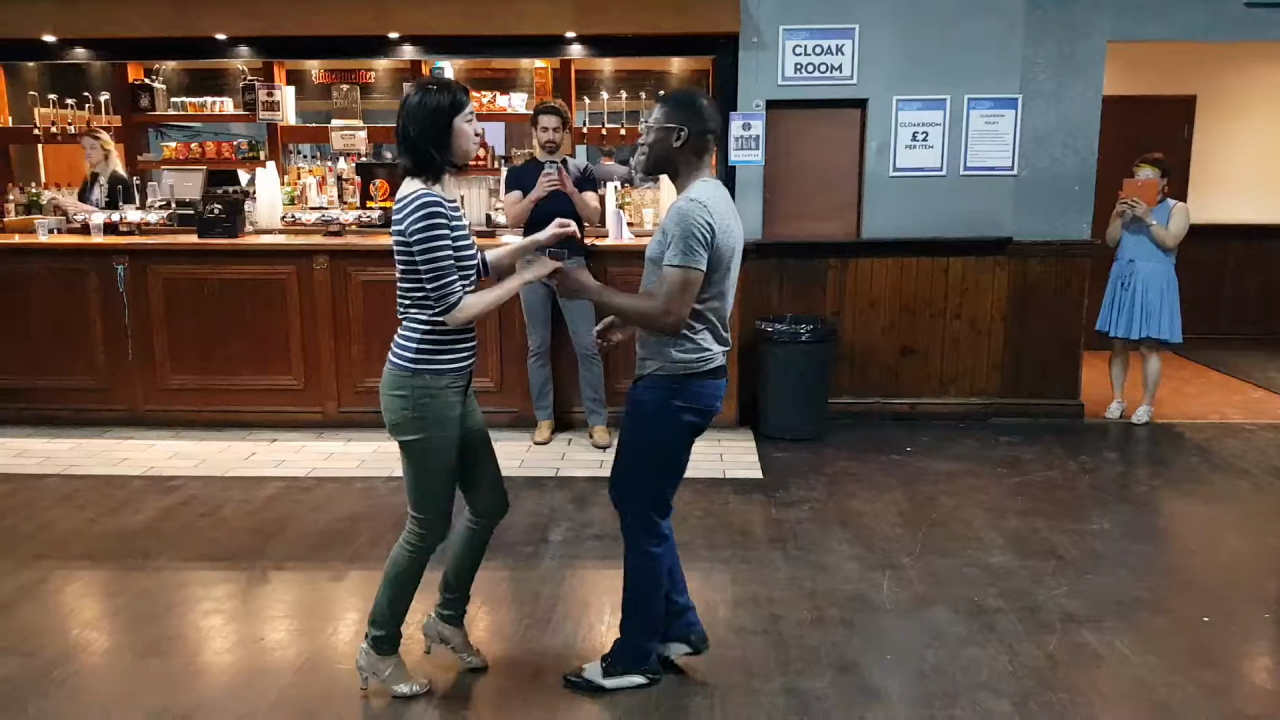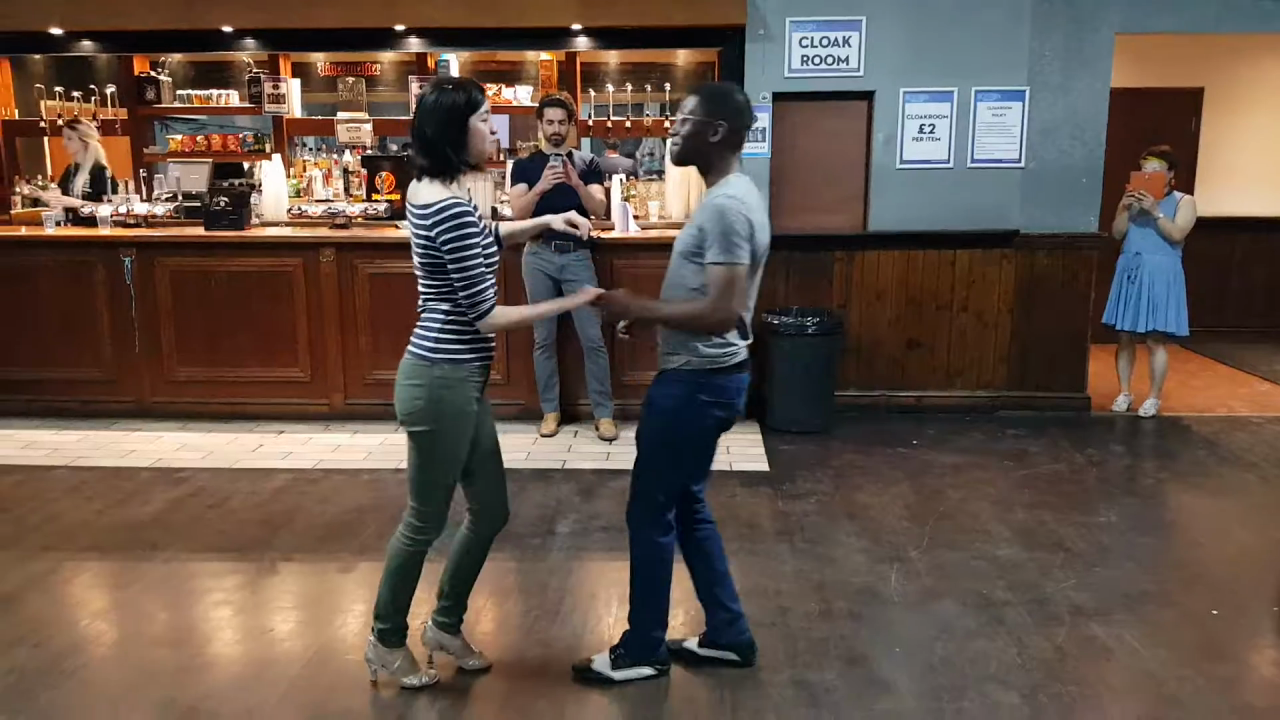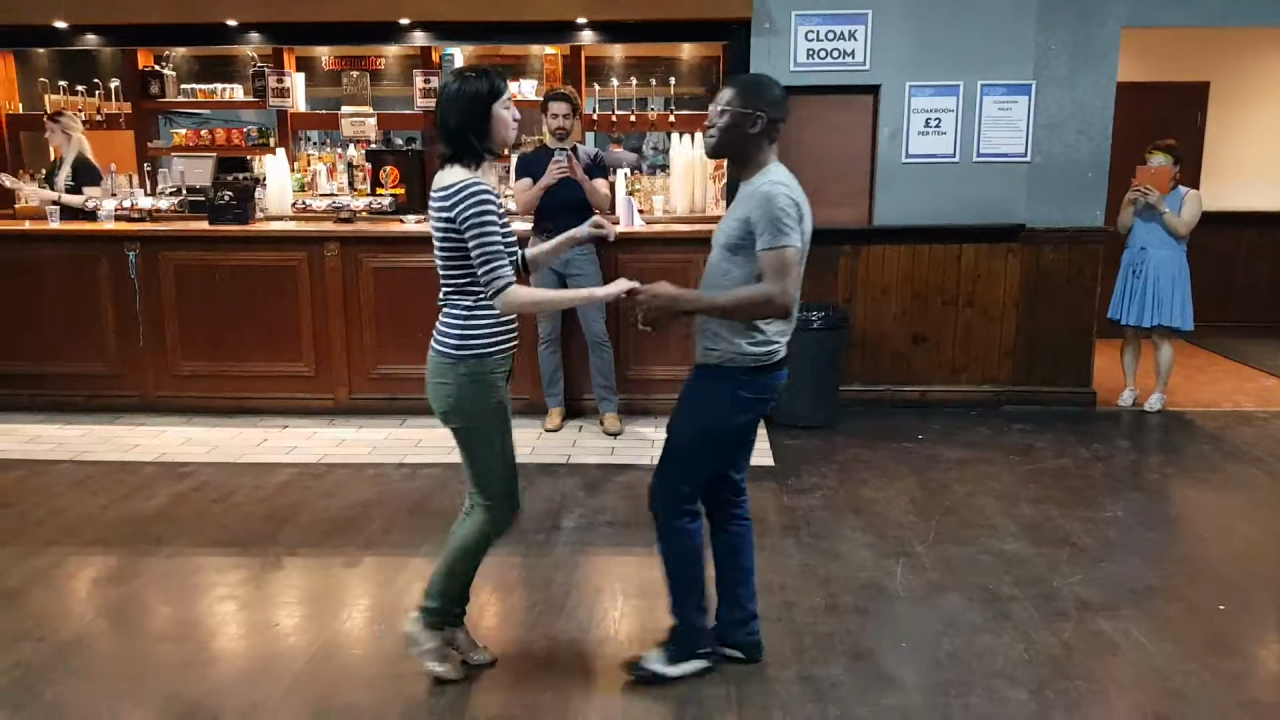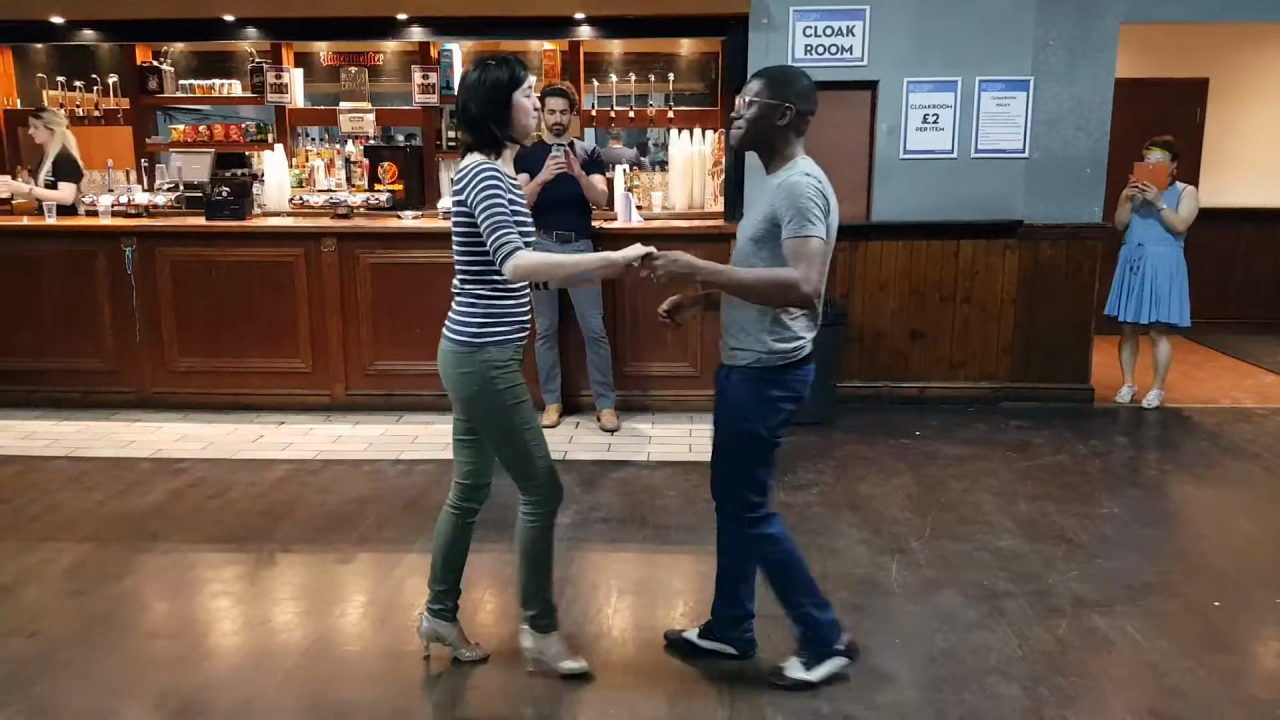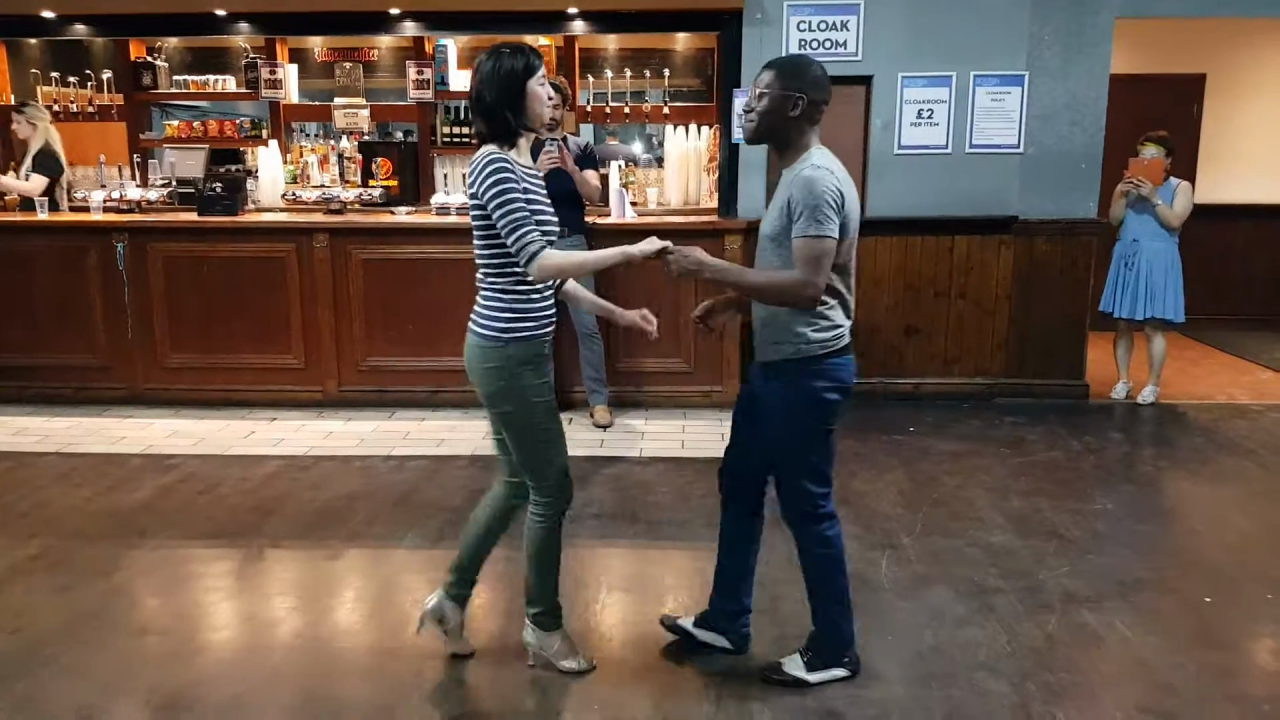
dt=0.2s
person 1, frame 1
left shoulder: (427, 197)
right shoulder: (428, 205)
left elbow: (471, 268)
right elbow: (454, 310)
left wrist: (534, 243)
right wrist: (526, 278)
left hip: (447, 383)
right hip: (424, 387)
left knee: (490, 503)
right knee: (429, 524)
left ankle: (448, 618)
right ankle: (378, 649)
person 1, frame 2
left shoulder: (430, 192)
right shoulder: (451, 207)
left elbow: (484, 240)
right elbow: (486, 316)
left wrist: (544, 222)
right wrist: (567, 303)
left hip: (459, 378)
right hip: (441, 379)
left knee: (491, 511)
right knee: (426, 519)
left ankle: (446, 624)
right ankle: (385, 641)
person 1, frame 3
left shoulder: (456, 182)
right shoulder: (472, 191)
left elbow: (508, 263)
right elbow: (503, 296)
left wrist: (575, 237)
right wrist: (597, 294)
left hip: (474, 365)
right hip: (466, 370)
left knee: (494, 500)
right knee: (494, 505)
left ankle: (448, 620)
right ankle: (429, 621)
person 1, frame 4
left shoulder: (497, 174)
right shoulder: (484, 175)
left elbow: (523, 264)
right elbow: (515, 266)
left wrist: (601, 263)
right wrist: (612, 259)
left hip: (479, 354)
right hip: (483, 359)
left knee: (469, 489)
right knee: (542, 491)
left ankle: (439, 614)
right ankle: (539, 629)
person 1, frame 5
left shoulder: (522, 166)
right shoulder: (496, 167)
left elbow: (544, 270)
right elbow: (539, 263)
left wrist: (614, 311)
right wrist: (631, 252)
left hip: (512, 349)
right hip: (510, 353)
left knee: (518, 483)
right knee: (551, 489)
left ankle: (451, 599)
right ankle: (543, 626)
person 2, frame 1
left shoulder: (691, 211)
right shoulder: (713, 201)
left elbow: (670, 314)
left wrist: (591, 289)
right wrist: (631, 320)
left hip: (673, 384)
right hip: (691, 378)
left knee: (643, 518)
right knee: (639, 501)
left ankle: (634, 659)
right ankle: (679, 627)
person 2, frame 2
left shoulder: (726, 206)
right shoulder: (732, 196)
left elbow: (720, 314)
left wrist: (636, 307)
right wrist: (651, 313)
left hip: (697, 382)
right hip: (706, 377)
left knee: (650, 513)
right knee: (685, 507)
left ankle: (642, 650)
right ankle: (728, 634)
person 2, frame 3
left shoulder: (772, 195)
right shoulder: (755, 190)
left elbow: (779, 298)
left wrist: (682, 301)
right wrist: (682, 301)
left hip: (735, 375)
right hip: (731, 370)
left knee: (672, 497)
right knee: (722, 497)
left ankle: (690, 641)
right ankle: (737, 632)
person 2, frame 4
left shoulder: (800, 185)
right shoulder: (778, 183)
left elbow: (801, 286)
left wrist: (702, 268)
right wrist: (703, 297)
left hip: (767, 373)
right hip: (750, 366)
left knee: (746, 506)
right knee: (739, 499)
left ankle: (824, 638)
right ankle: (729, 627)
person 2, frame 5
left shoulder: (816, 178)
right shoulder: (796, 174)
left elbow: (806, 286)
left wrist: (712, 267)
right wrist: (735, 300)
left hip: (807, 369)
right hip: (779, 364)
left knee: (806, 506)
right knee: (739, 486)
left ankle: (833, 649)
right ankle: (725, 621)
person 3, frame 1
left shoulder: (581, 170)
right shoulder: (519, 173)
left elbow: (594, 216)
right elbow: (513, 219)
left wrist: (571, 191)
right wrist: (536, 194)
left hip: (572, 263)
left knee: (587, 346)
right knee: (538, 346)
left ankle: (598, 420)
right ankle: (544, 418)
person 3, frame 2
left shoulder: (587, 163)
right shoulder: (525, 165)
left elbow: (599, 209)
right elbow: (518, 212)
left wrist: (577, 184)
right wrist: (541, 187)
left hip: (578, 256)
right hip: (539, 256)
left knee: (593, 338)
right knee: (544, 339)
left ankle: (604, 412)
right ankle: (550, 410)
person 3, frame 3
left shoulder: (592, 157)
right shoulder: (529, 159)
left elbow: (604, 203)
right elbow: (522, 206)
left wrist: (582, 179)
right wrist: (545, 182)
left hip: (582, 251)
left knee: (597, 333)
right knee: (548, 333)
left ankle: (608, 407)
right ankle: (555, 405)
person 3, frame 4
left shoulder: (589, 153)
right shoulder: (527, 155)
left elbow: (601, 199)
left wrist: (579, 174)
right wrist: (543, 177)
left hip: (580, 245)
right hip: (541, 245)
left knee: (594, 329)
right knee: (545, 330)
left ankle: (605, 404)
right ankle: (552, 401)
person 3, frame 5
left shoulder: (582, 148)
left elbow: (594, 195)
left wrist: (572, 169)
right wrist: (538, 170)
left hip: (573, 241)
left knee: (587, 325)
left ankle: (599, 399)
person 4, frame 1
left shoulder: (1177, 208)
right shoulder: (1125, 206)
left elbow: (1170, 242)
right elbow: (1110, 241)
left wrist: (1148, 219)
right wrist: (1119, 217)
left hip: (1154, 281)
right hip: (1123, 278)
left knee: (1149, 347)
right knee: (1118, 344)
left ankle: (1147, 404)
right ankle: (1117, 400)
person 4, frame 2
left shoulder: (1183, 201)
right shoulder: (1131, 199)
left elbow: (1177, 235)
right elbow: (1117, 234)
left wrist: (1155, 211)
right wrist: (1125, 209)
left hip: (1160, 274)
right hip: (1130, 271)
left knee: (1155, 340)
right knee: (1125, 337)
left ankle: (1154, 397)
right ankle: (1124, 393)
person 4, frame 3
left shoulder: (1189, 196)
right shoulder: (1136, 193)
left elbow: (1182, 229)
right elbow: (1122, 228)
left wrist: (1161, 206)
right wrist: (1130, 203)
left hip: (1166, 268)
right hip: (1135, 265)
left knee: (1161, 335)
right knee: (1130, 332)
left ankle: (1160, 392)
right ankle: (1130, 387)
person 4, frame 4
left shoulder: (1186, 192)
right shoulder: (1133, 190)
left elbow: (1180, 226)
right elbow: (1119, 224)
left wrist: (1159, 202)
right wrist: (1128, 200)
left hip: (1163, 264)
right hip: (1132, 261)
left knee: (1159, 331)
right knee: (1128, 328)
left ankle: (1158, 389)
right ankle: (1128, 384)
person 4, frame 5
left shoulder: (1181, 187)
right shoulder: (1126, 185)
left elbow: (1175, 222)
right elbow: (1114, 220)
left wrist: (1154, 198)
right wrist: (1123, 196)
left hip: (1158, 260)
right hip: (1127, 257)
left knee: (1154, 327)
right knee: (1123, 324)
left ankle: (1153, 385)
right ankle: (1123, 380)
